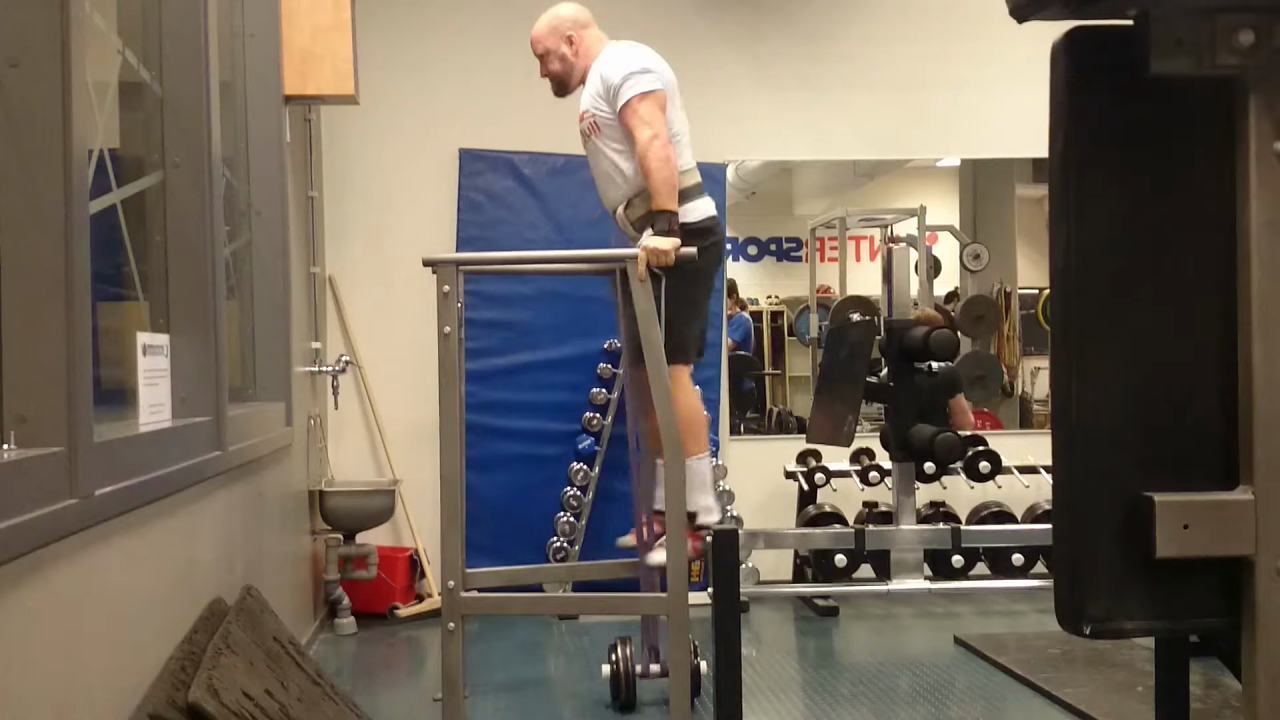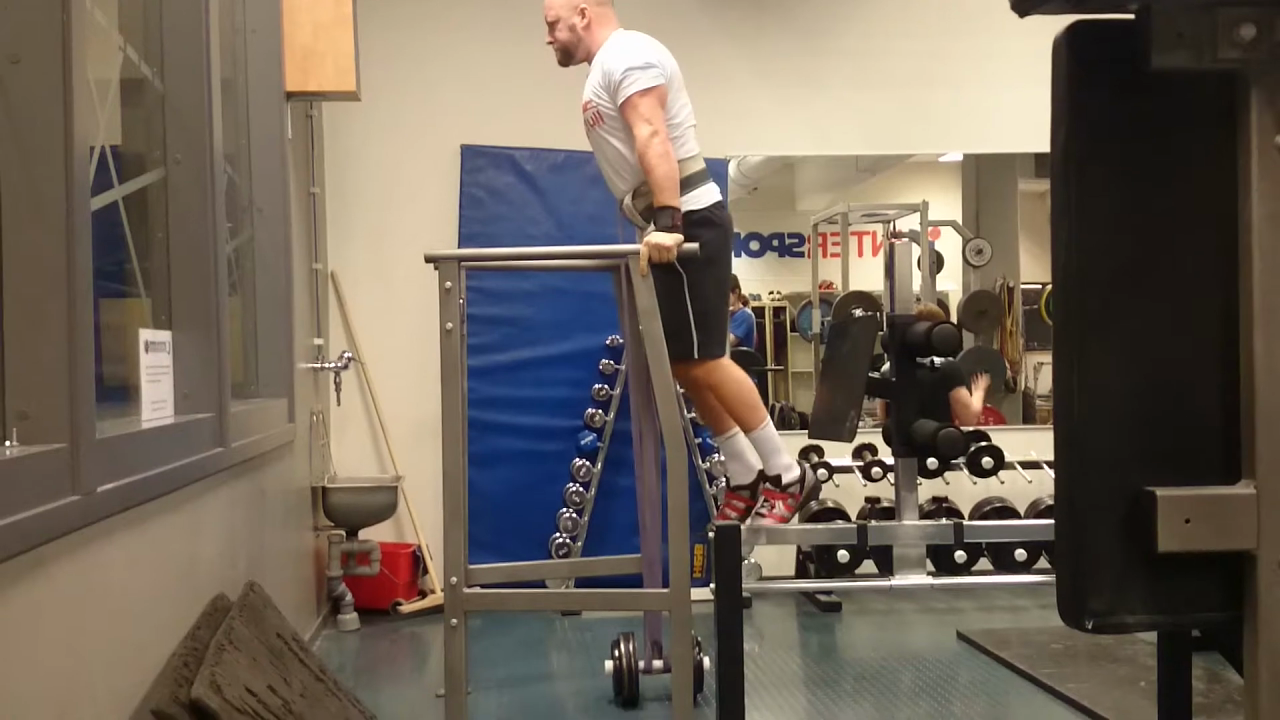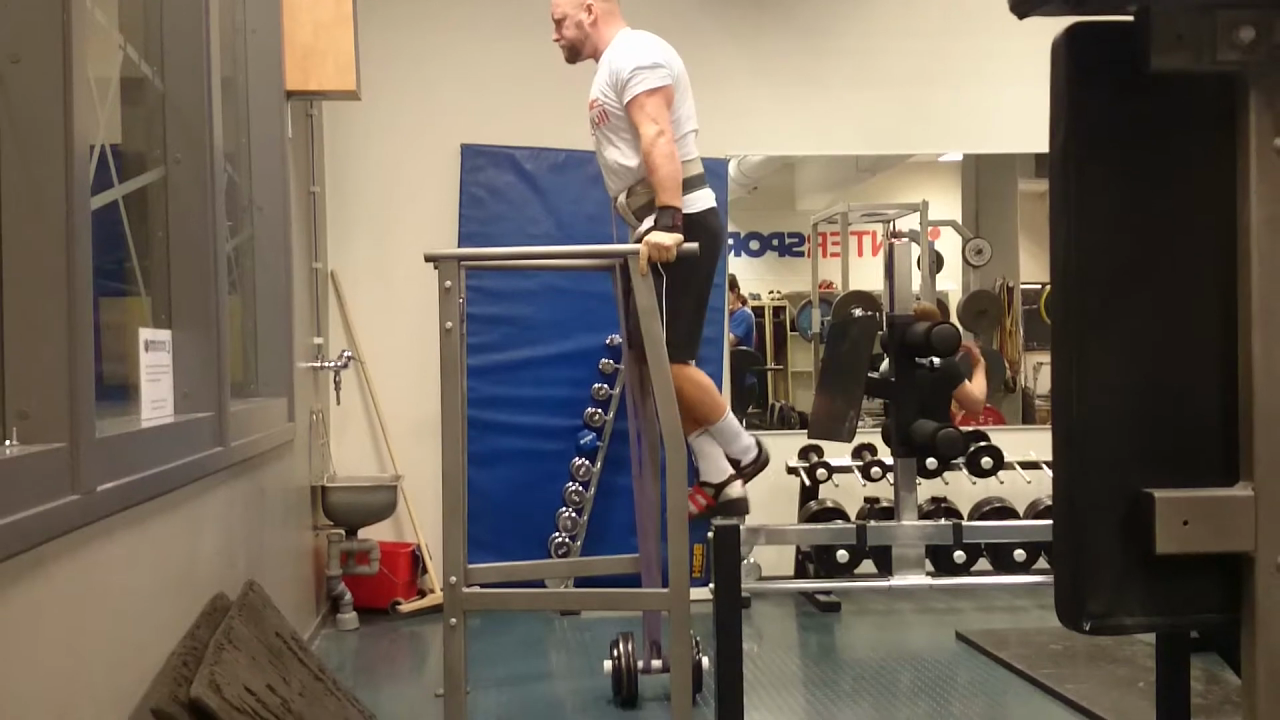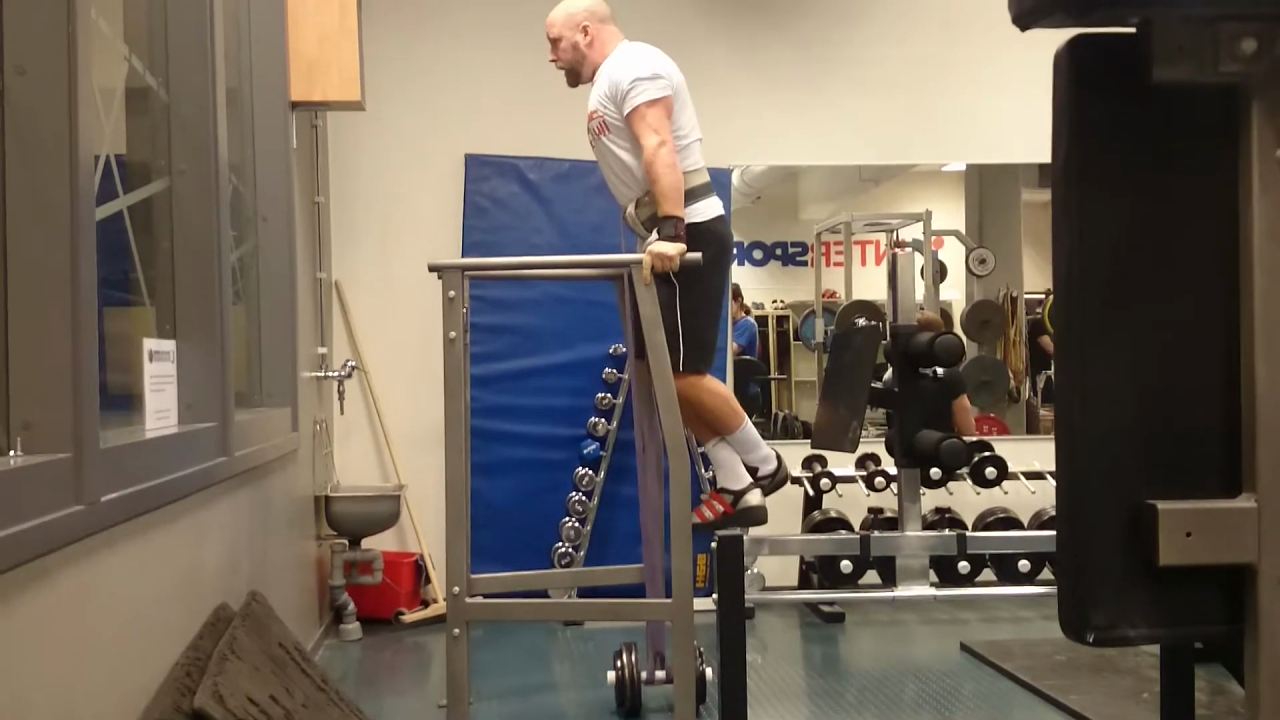
dt=0.5s
person 1, frame 1
left shoulder: (625, 65)
right shoulder: (599, 84)
left elbow: (655, 143)
left wrist: (666, 226)
right wrist: (655, 231)
left hip: (681, 232)
right hip: (658, 237)
left knee: (667, 369)
right knee: (657, 372)
left ankle: (704, 513)
right ankle: (669, 510)
person 1, frame 2
left shoulder: (627, 55)
right shoulder: (607, 67)
left elbow: (654, 140)
left wrist: (667, 222)
left hip: (690, 223)
right hip: (670, 229)
left knee: (701, 359)
right knee: (684, 362)
left ankle: (784, 474)
right ankle: (746, 478)
person 1, frame 3
left shoulder: (634, 54)
right shoulder: (614, 66)
left elbow: (658, 138)
left wrist: (667, 221)
left hip: (681, 226)
right hip: (662, 230)
left knee: (665, 361)
left ankle: (742, 453)
right ankle: (718, 481)
person 1, frame 4
left shoulder: (632, 65)
right shoulder: (614, 81)
left elbow: (659, 149)
left wrist: (671, 231)
left hip: (690, 233)
right hip: (670, 239)
left knee: (682, 371)
right knee: (668, 372)
left ankle: (763, 465)
right ankle: (737, 487)
